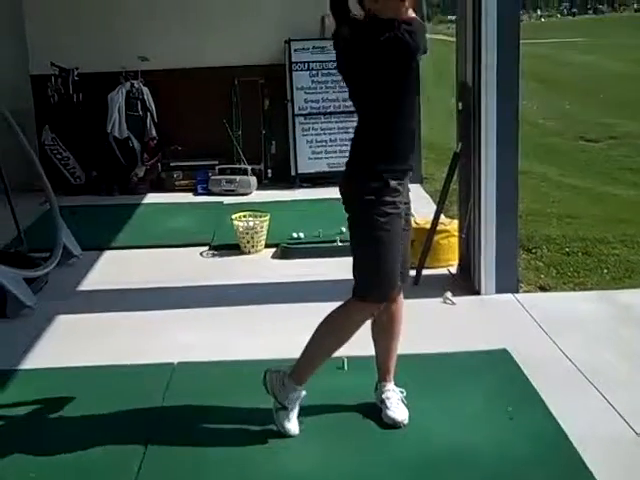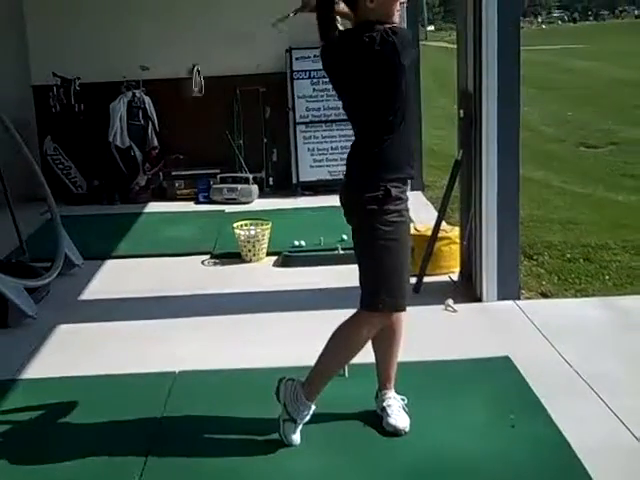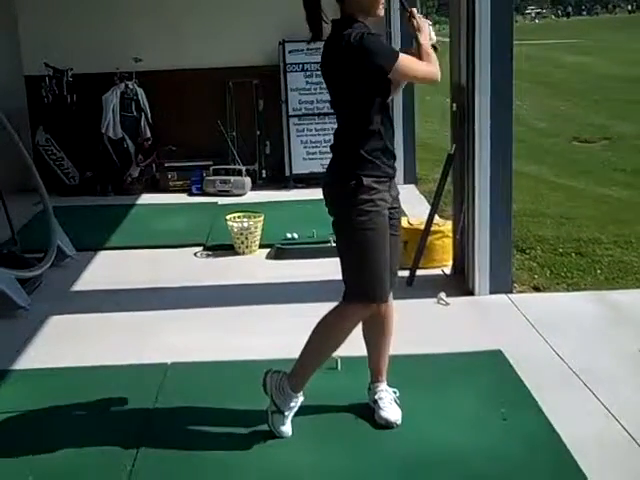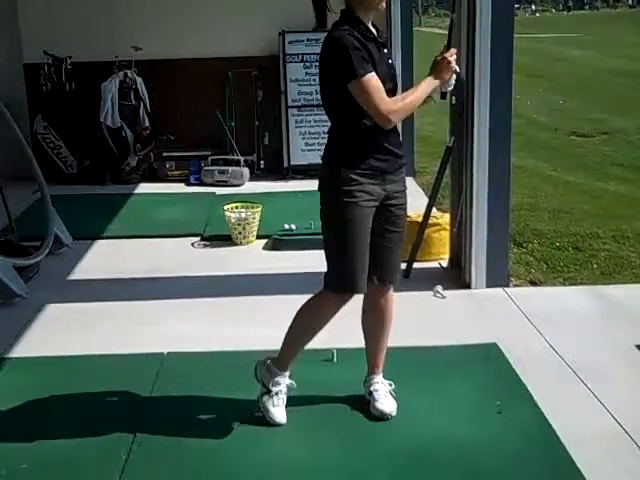
dt=0.5s
person 1, frame 1
left shoulder: (350, 37)
right shoulder: (402, 41)
left hip: (388, 180)
right hip: (375, 186)
left knee: (393, 290)
right knee: (371, 298)
left ankle: (386, 385)
right ankle: (290, 381)
person 1, frame 2
left shoulder: (336, 49)
right shoulder: (389, 44)
left hip: (376, 187)
right hip: (379, 192)
left knee: (392, 301)
right knee: (380, 307)
left ankle: (387, 393)
right ankle: (302, 394)
person 1, frame 3
left shoulder: (349, 39)
right shoulder: (359, 42)
left elbow: (385, 87)
right elbow: (431, 72)
left wrist: (415, 46)
right wrist: (423, 37)
left hip: (379, 181)
right hip: (358, 185)
left knee: (382, 293)
right knee: (363, 299)
left ankle: (379, 386)
right ankle: (288, 386)
person 1, frame 4
left shoulder: (377, 36)
right shoulder: (343, 40)
right elbow: (384, 113)
left wrist: (432, 83)
right wrist: (433, 79)
left hip: (391, 176)
right hip: (350, 178)
left knee: (382, 284)
right knee: (342, 287)
left ankle: (375, 378)
right ankle: (276, 371)
